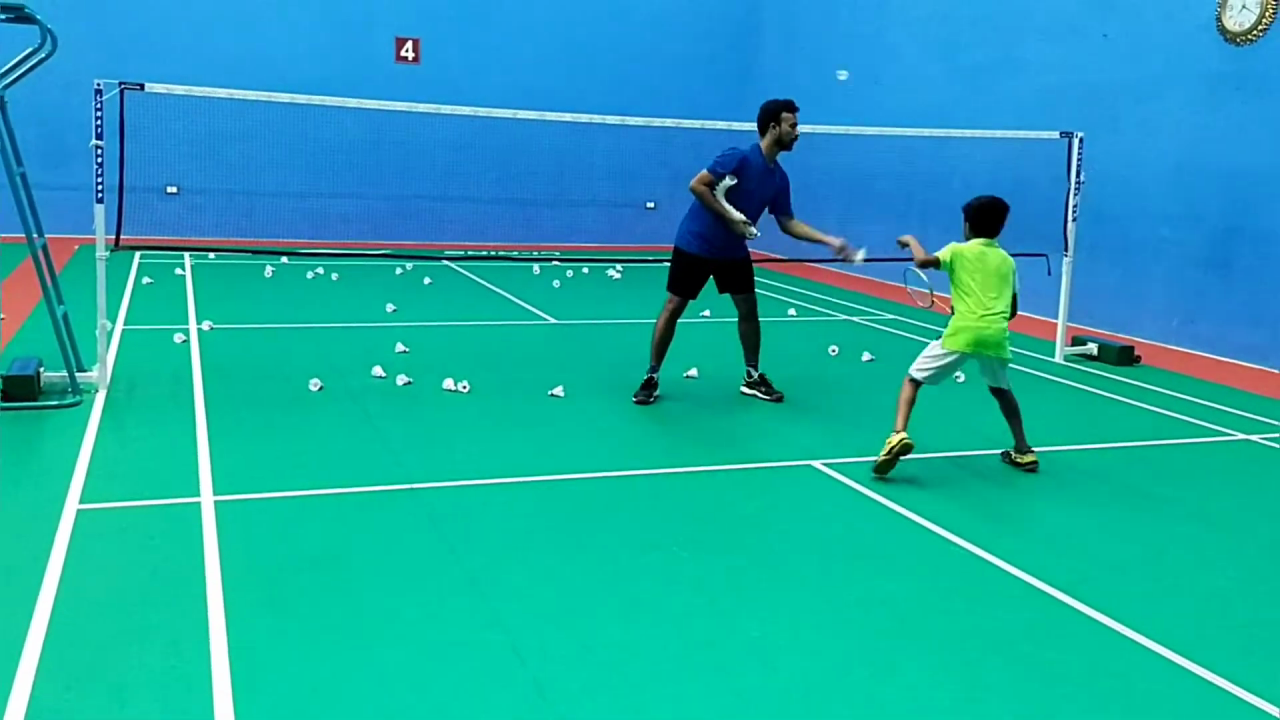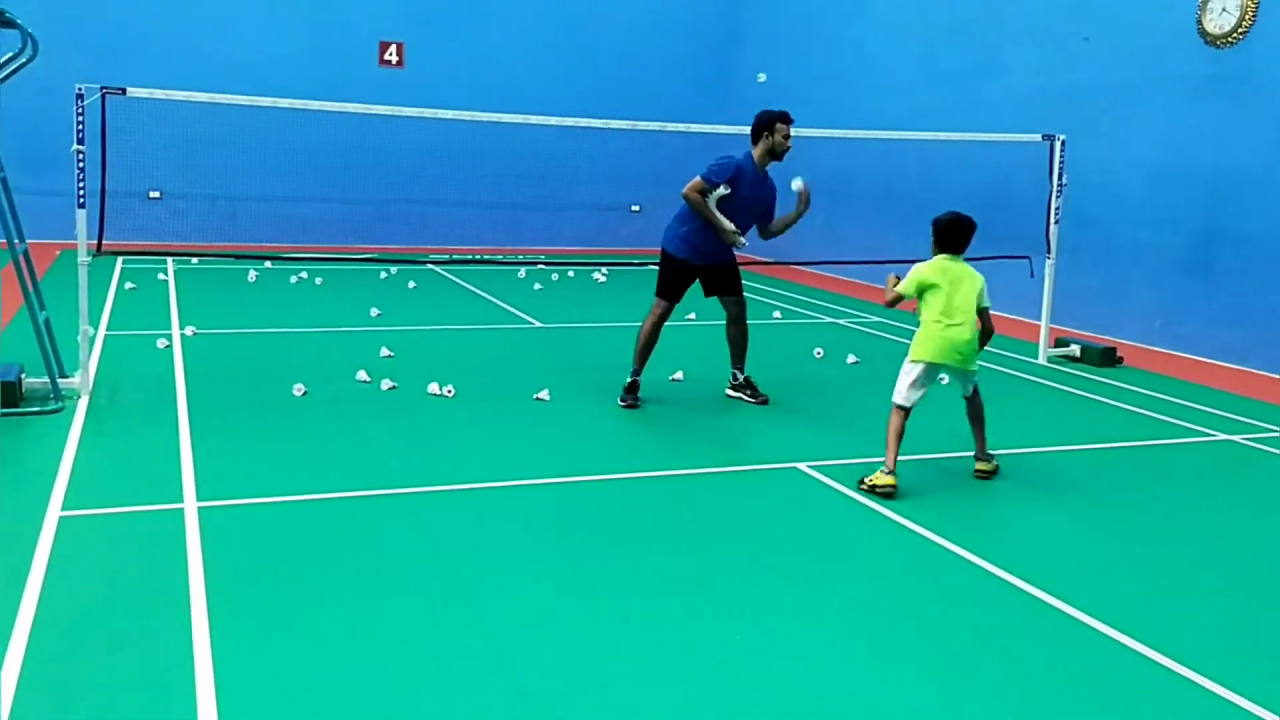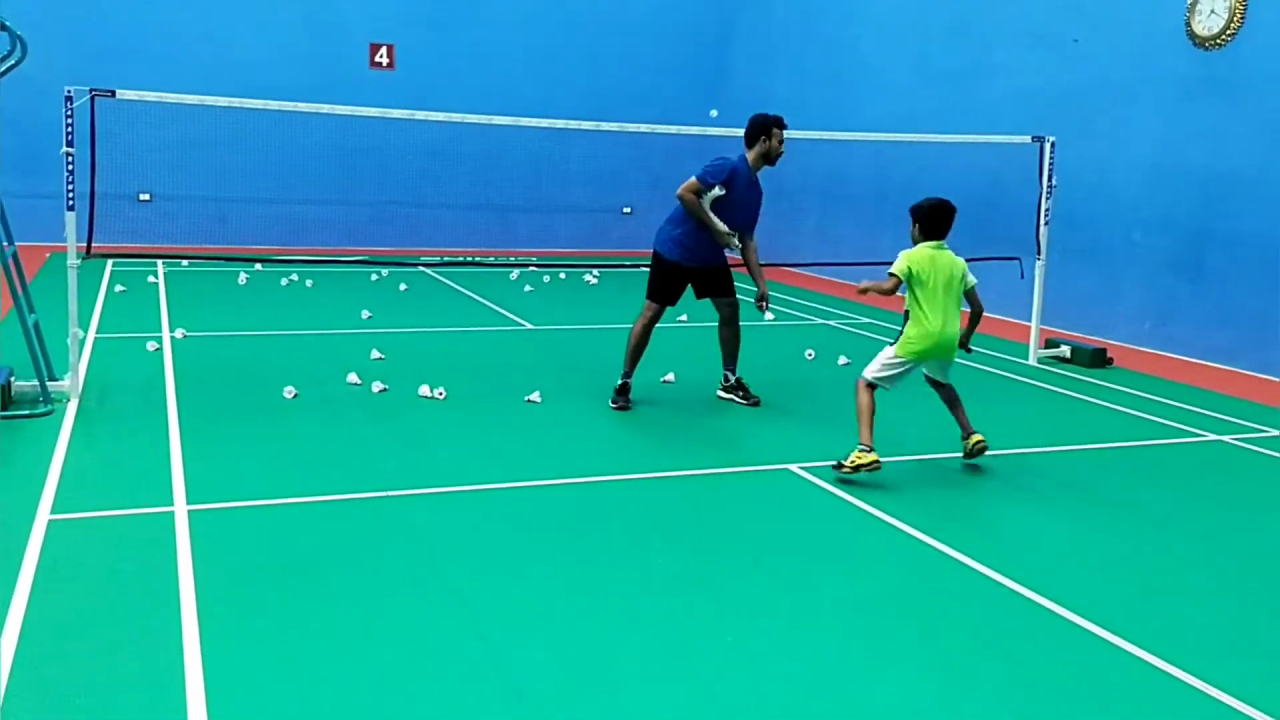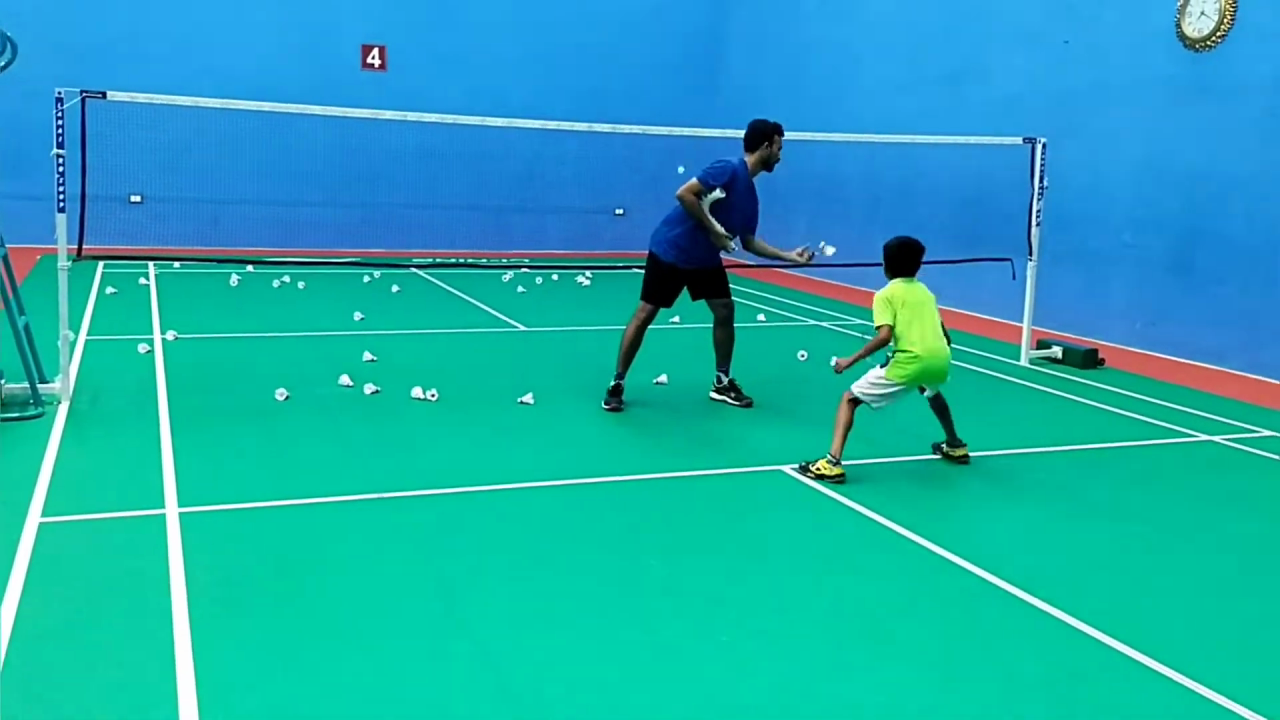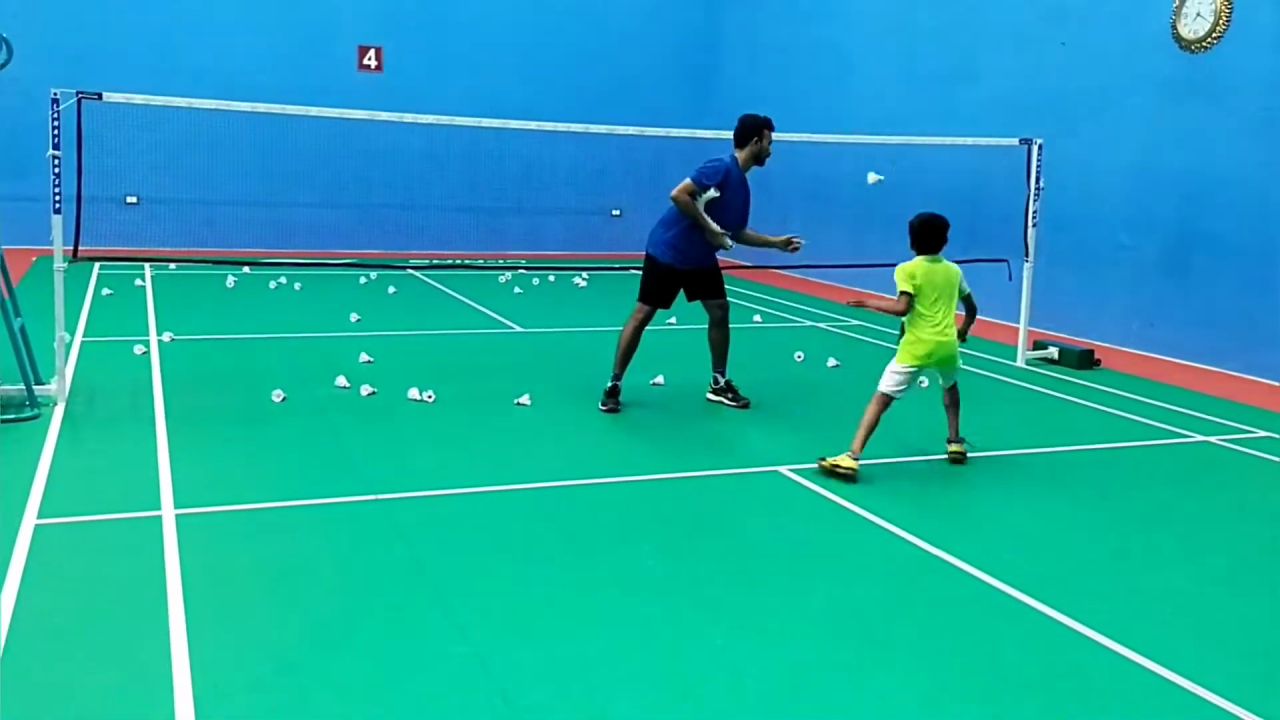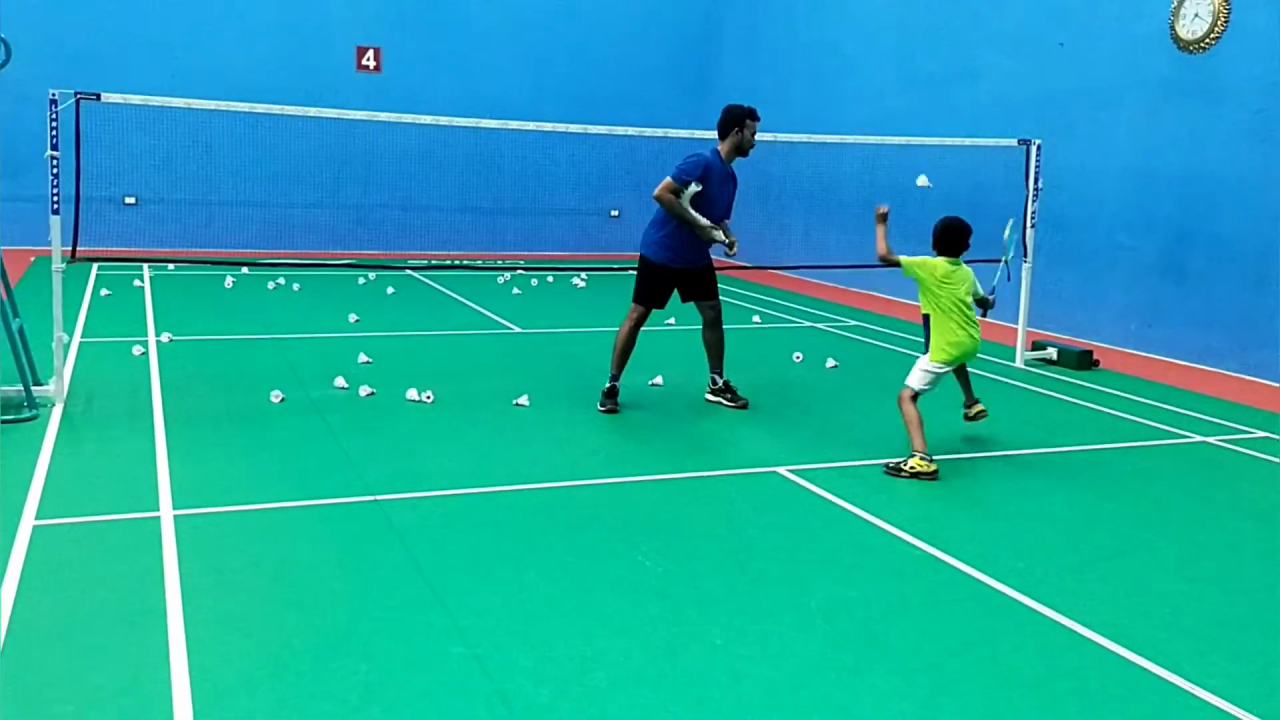
dt=0.2s
person 1, frame 1
left shoulder: (778, 177)
right shoulder: (739, 157)
left elbow: (788, 223)
right elbow: (697, 186)
left wrist: (828, 241)
right wrist: (729, 218)
left hip: (734, 250)
right hip: (695, 243)
left knee: (748, 308)
right knee: (673, 307)
left ankle: (752, 377)
right ankle: (651, 377)
person 1, frame 2
left shoulder: (767, 185)
right shoulder: (733, 166)
left elbow: (767, 231)
right elbow: (689, 192)
left wrist: (800, 209)
right wrist: (720, 227)
left hip: (720, 255)
right hip: (682, 248)
left knee: (737, 310)
right knee: (660, 312)
left ankle: (738, 380)
right ankle: (634, 380)
person 1, frame 3
left shoulder: (755, 189)
right shoulder: (728, 167)
left elbow: (746, 239)
right elbow: (684, 193)
left wrist: (760, 284)
right wrist: (715, 228)
left hip: (710, 256)
right hip: (674, 250)
left knee: (730, 311)
right knee: (651, 314)
left ankle: (729, 381)
right ankle: (624, 382)
person 1, frame 4
left shoulder: (750, 193)
right shoulder: (728, 170)
left elbow: (748, 242)
right elbow: (684, 194)
left wrist: (789, 256)
right wrist: (712, 230)
left hip: (705, 258)
right hip: (670, 251)
left knee: (725, 312)
right knee: (644, 314)
left ankle: (722, 382)
right ankle: (617, 383)
person 1, frame 5
left shoulder: (742, 187)
right shoulder: (721, 169)
left elbow: (738, 233)
right elbow: (678, 195)
left wrist: (778, 242)
right wrist: (708, 228)
left hip: (701, 258)
right hip: (667, 253)
left knee: (720, 312)
right knee: (642, 315)
left ankle: (719, 383)
right ankle: (614, 384)
person 1, frame 6
left shoulder: (730, 178)
right shoulder: (702, 163)
right elbow: (661, 193)
left wrist: (728, 238)
right wrist: (696, 223)
left hip: (696, 258)
right hip: (660, 253)
left knee: (713, 314)
right knee: (637, 316)
left ankle: (717, 384)
right ankle: (612, 386)
person 2, frame 1
left shoulder: (958, 251)
right shoulder: (1008, 262)
left elbow: (923, 261)
right elbow: (1011, 311)
left wrist: (911, 240)
left hip: (962, 334)
right hip: (996, 336)
left knee: (912, 380)
right knee: (1000, 388)
left ankle: (899, 434)
right ankle: (1023, 453)
person 2, frame 2
left shoulder: (924, 269)
right shoulder: (976, 277)
left elbow: (890, 300)
right elbow: (988, 328)
left wrist: (891, 282)
right wrist: (974, 350)
left hip: (928, 348)
right hip: (964, 348)
left knee: (900, 408)
right knee: (972, 395)
left ankle: (887, 472)
right ankle: (983, 459)
person 2, frame 3
left shoulder: (911, 256)
right shoulder: (957, 263)
left elbow: (890, 288)
right elbow: (977, 307)
left wrist: (869, 286)
right wrist: (965, 337)
left hip: (916, 340)
right hip: (948, 340)
left knee: (865, 384)
right knee: (938, 381)
left ankle: (866, 451)
right ankle: (971, 436)
person 2, frame 4
left shoulder: (885, 295)
right shoulder: (926, 293)
left elbow: (885, 337)
right elbow: (945, 337)
left wrist: (851, 360)
left hip: (909, 362)
right hip: (940, 363)
left knee: (850, 399)
right knee: (933, 393)
left ankle: (833, 462)
right ankle: (955, 445)
person 2, frame 5
left shoulder: (907, 270)
right shoulder: (954, 271)
left elbow: (902, 308)
right elbow: (971, 307)
left wrist: (868, 302)
right wrist: (963, 331)
left hip: (917, 348)
right hip: (947, 346)
left knee: (880, 399)
right knee: (950, 385)
left ankle: (852, 458)
right ankle: (956, 443)
person 2, frame 6
left shoulder: (925, 267)
right shoulder: (967, 273)
left elbow: (884, 256)
right elbow: (985, 303)
left wrist: (881, 223)
right wrist: (990, 300)
left hip: (944, 347)
right hip: (971, 342)
left knee: (906, 397)
left ankle: (921, 460)
right ankle: (972, 405)
